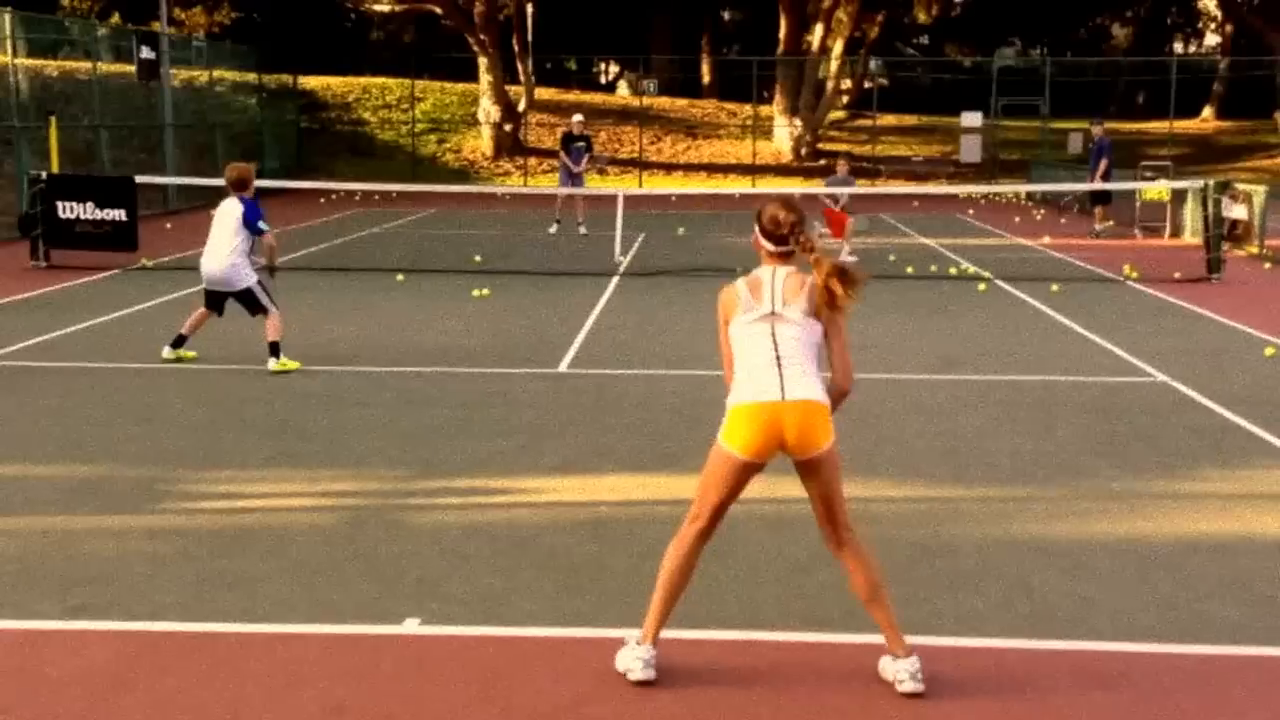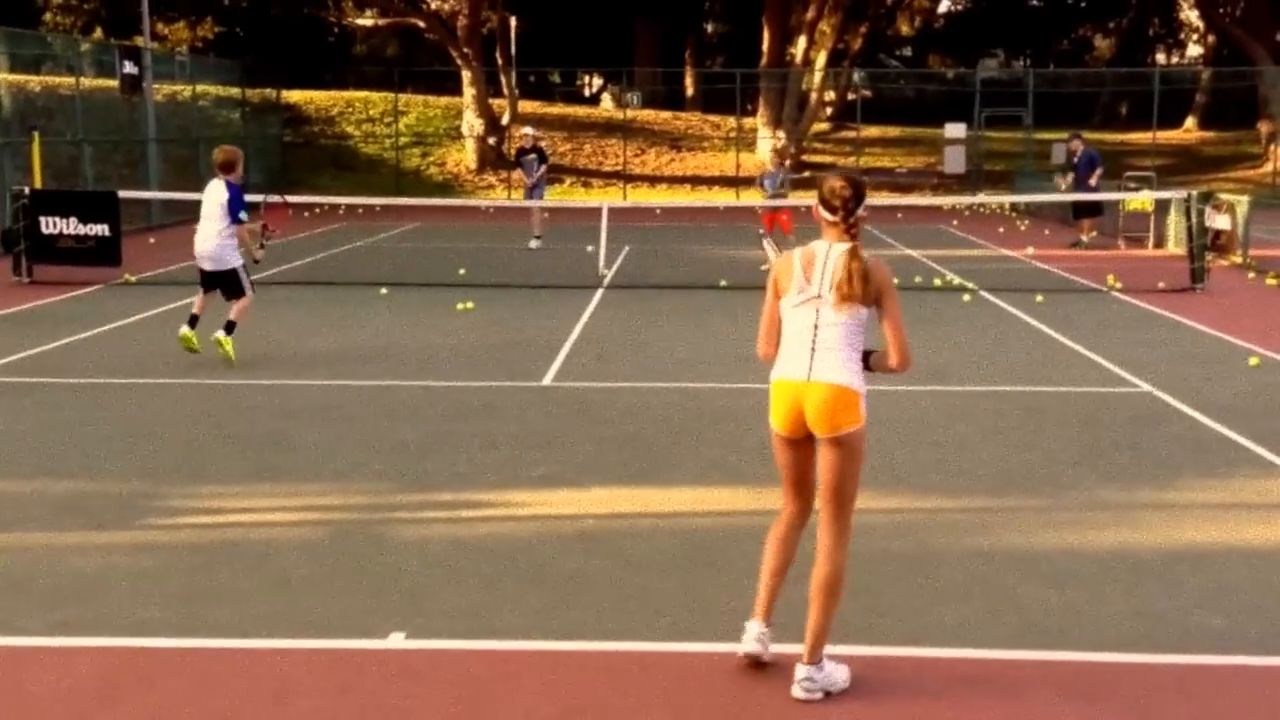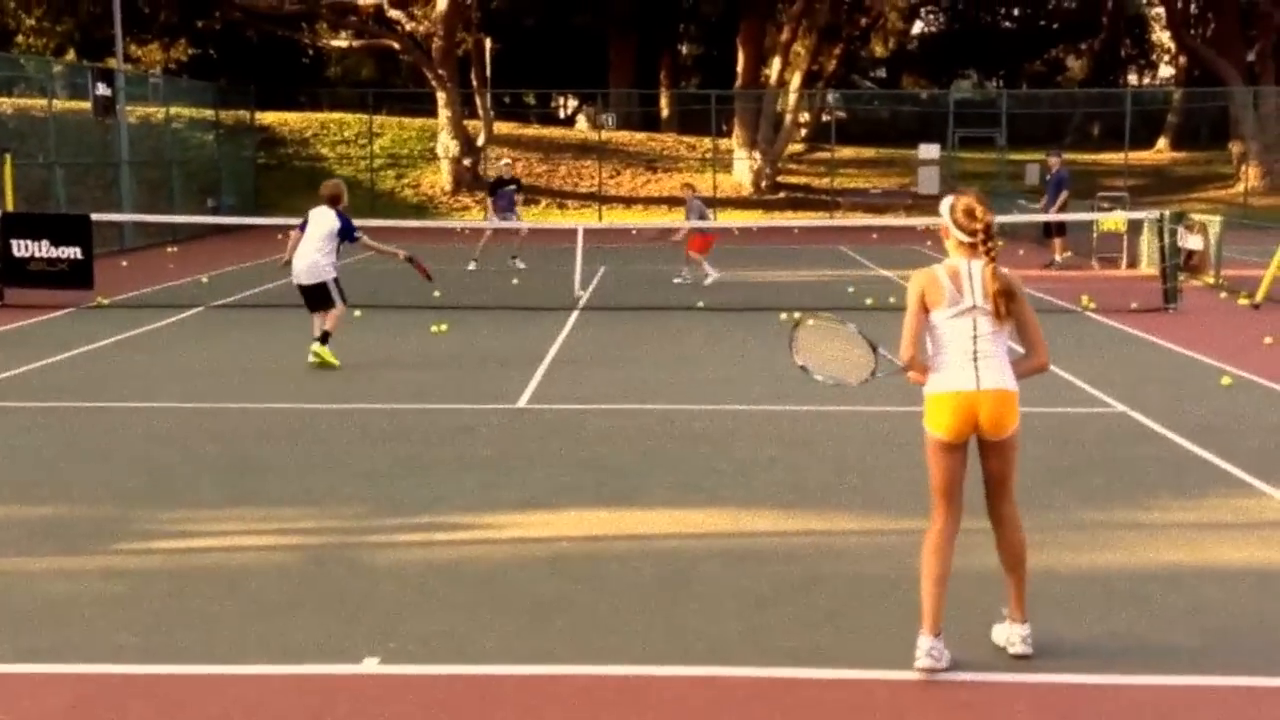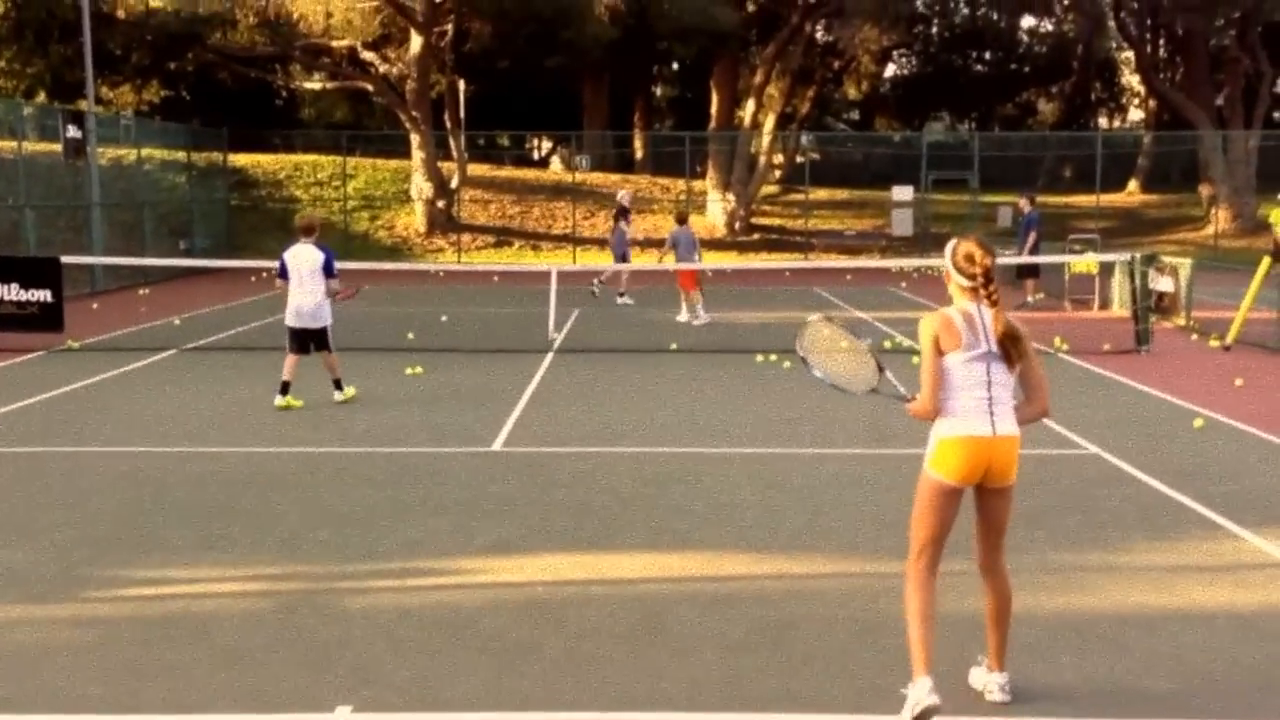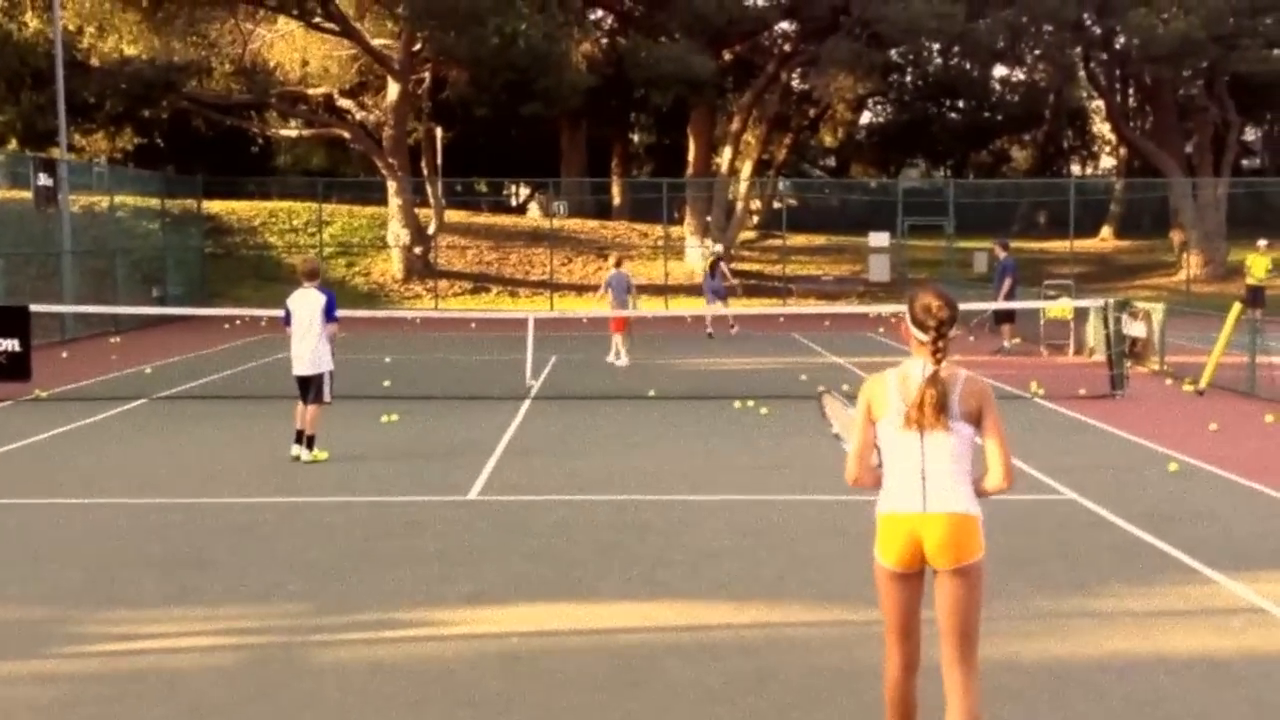
dt=1s
person 1, frame 1
left shoulder: (730, 295)
right shoulder: (822, 290)
right elbow: (843, 381)
left hip: (749, 416)
right hip: (809, 412)
left knee: (695, 529)
right knee: (842, 539)
left ankle: (644, 647)
right ankle: (901, 656)
person 1, frame 2
left shoulder: (785, 265)
right shoulder: (876, 273)
left elbow: (766, 349)
right elbow: (898, 356)
left hip: (785, 393)
right hip: (838, 399)
left knee: (794, 511)
right knee: (833, 532)
left ankle: (758, 625)
right ankle: (811, 666)
person 1, frame 3
left shoulder: (925, 280)
right shoulder: (1007, 283)
left elbow: (909, 354)
right elbow: (1039, 359)
right wrist: (991, 375)
left hip: (946, 402)
right hip: (1000, 400)
left knee: (943, 519)
right knee: (1002, 510)
left ankle: (930, 637)
right ankle: (1017, 624)
person 1, frame 4
left shoulder: (937, 324)
right shoulder: (1010, 328)
left elbow: (929, 404)
right elbow: (1038, 405)
left wrist: (918, 409)
right wrist: (994, 421)
left hip: (954, 448)
right hip: (1004, 448)
left knee: (920, 568)
right knee: (992, 562)
right ankle: (995, 672)
person 1, frame 5
left shoulder: (876, 388)
right shoulder: (975, 389)
left elbow: (857, 475)
right elbow: (1001, 477)
left hip: (896, 527)
right hip: (957, 526)
left knee: (901, 659)
right knee: (960, 670)
person 2, frame 1
left shoulder: (223, 206)
right shoulder: (249, 206)
right elbow: (268, 241)
right wrist: (271, 261)
left hip: (209, 267)
right hip: (234, 271)
left knee: (208, 309)
right knee: (271, 313)
left ankle: (173, 348)
right ankle: (275, 359)
person 2, frame 2
left shoulder: (212, 186)
right shoulder: (234, 193)
right elbow: (240, 231)
left wrist: (253, 227)
right wrist: (255, 251)
left hip: (202, 248)
right hip: (223, 251)
left knee: (206, 290)
right knee: (245, 296)
left ankle: (189, 328)
right ankle: (224, 333)
person 2, frame 3
left shoulder: (314, 212)
right shoulder: (342, 221)
left elbow: (297, 233)
right elbow: (367, 244)
left wrist: (288, 256)
right wrist: (395, 252)
left hip: (299, 267)
right hip: (318, 268)
left knee: (320, 310)
right knee: (338, 307)
left ankle: (317, 352)
right ankle: (321, 344)
person 2, frame 4
left shoulder: (287, 254)
right shoulder: (323, 254)
left elbow: (280, 283)
right elbow: (334, 286)
right wrist: (327, 294)
left hip: (295, 309)
right hip: (318, 309)
left knee: (293, 352)
right knee: (327, 351)
left ankle: (282, 395)
right ankle: (340, 390)
person 2, frame 5
left shoulder: (292, 299)
right shoulder: (326, 296)
left elbow: (289, 330)
right elbow: (332, 329)
right wrist: (329, 347)
left hip: (298, 357)
right hip: (319, 357)
left knee: (303, 401)
right knee: (315, 403)
left ankle: (298, 445)
right ankle: (309, 449)
